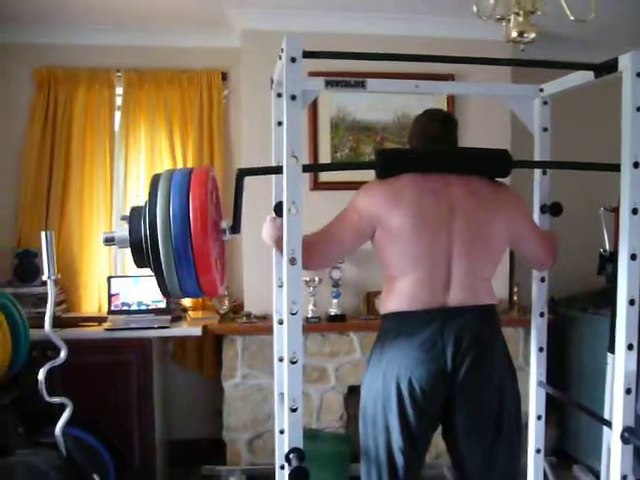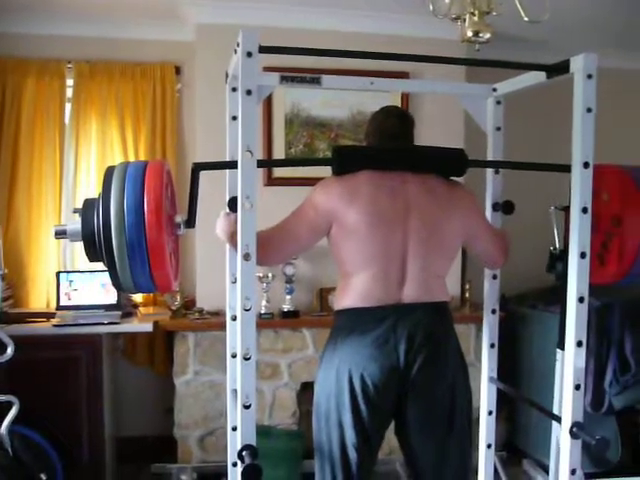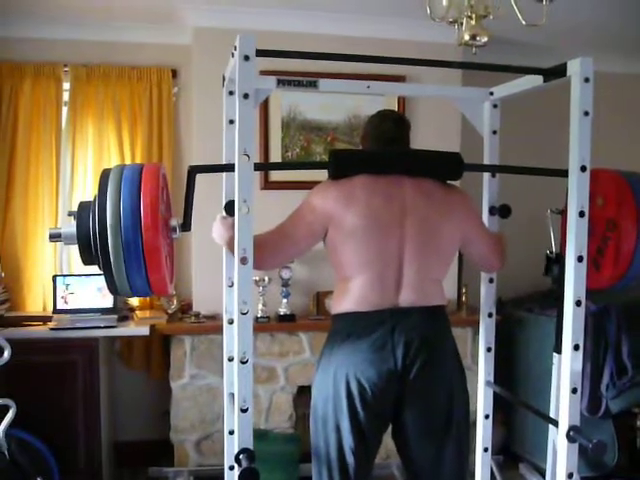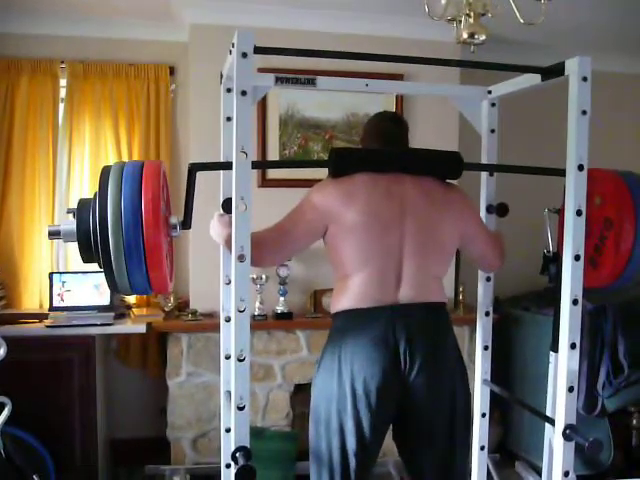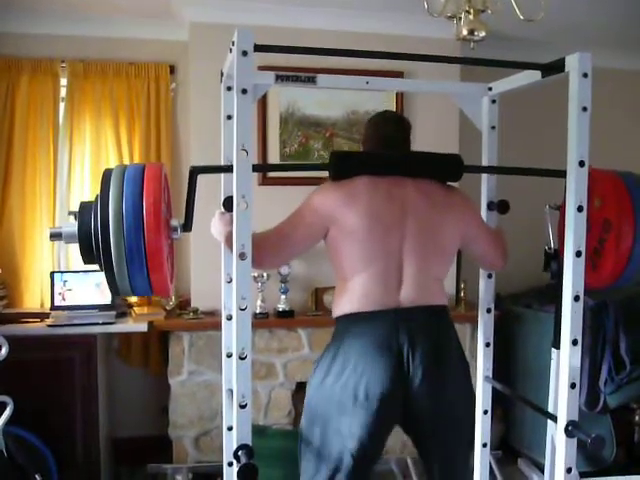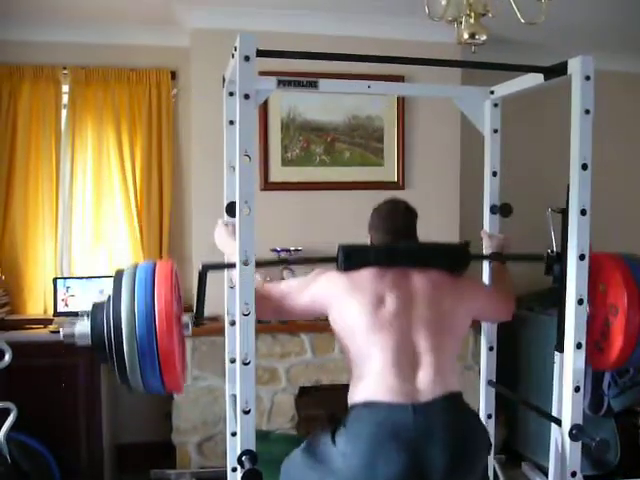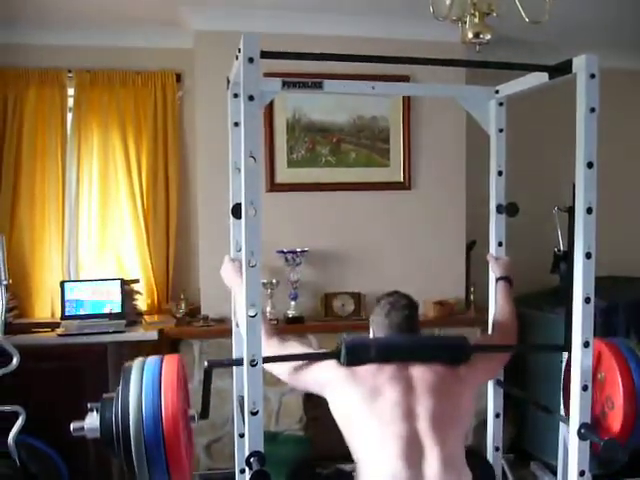
dt=0.7s
person 1, frame 1
left shoulder: (382, 195)
right shoulder: (500, 197)
left elbow: (312, 254)
right elbow: (545, 257)
left wrist: (275, 236)
right wrist: (551, 227)
left hip: (407, 342)
right hip: (480, 339)
person 1, frame 2
left shoulder: (339, 191)
right shoulder: (454, 195)
left elbow: (269, 250)
right elbow: (496, 256)
left wrist: (230, 232)
right wrist: (500, 225)
left hip: (361, 338)
right hip: (433, 336)
person 1, frame 3
left shoulder: (336, 195)
right shoulder: (451, 199)
left elbow: (265, 254)
right elbow: (493, 260)
left wrist: (227, 236)
right wrist: (498, 228)
left hip: (358, 342)
right hip: (431, 341)
person 1, frame 4
left shoulder: (336, 193)
right shoulder: (450, 197)
left elbow: (264, 251)
right elbow: (493, 259)
left wrist: (224, 233)
right wrist: (496, 227)
left hip: (359, 340)
right hip: (432, 338)
person 1, frame 5
left shoulder: (337, 197)
right shoulder: (452, 200)
left elbow: (262, 253)
right elbow: (496, 259)
left wrist: (226, 231)
right wrist: (494, 231)
left hip: (363, 345)
right hip: (435, 343)
person 1, frame 6
left shoulder: (340, 284)
right shoulder: (457, 287)
left elbow: (262, 301)
right elbow: (505, 308)
left wrist: (231, 248)
right wrist: (497, 256)
left hip: (375, 437)
right hip: (451, 432)
person 1, frame 7
left shoulder: (343, 377)
right shoulder: (455, 374)
left elbow: (270, 347)
right elbow: (504, 339)
left wrist: (238, 284)
right wrist: (502, 279)
